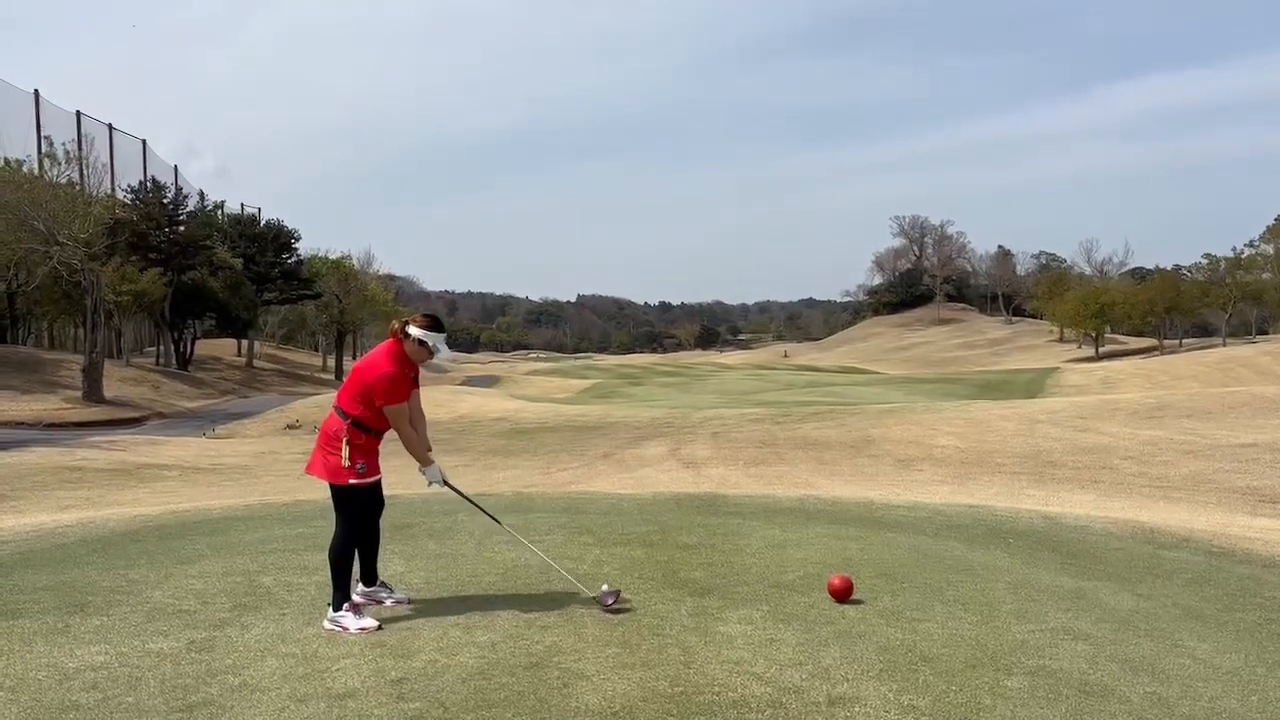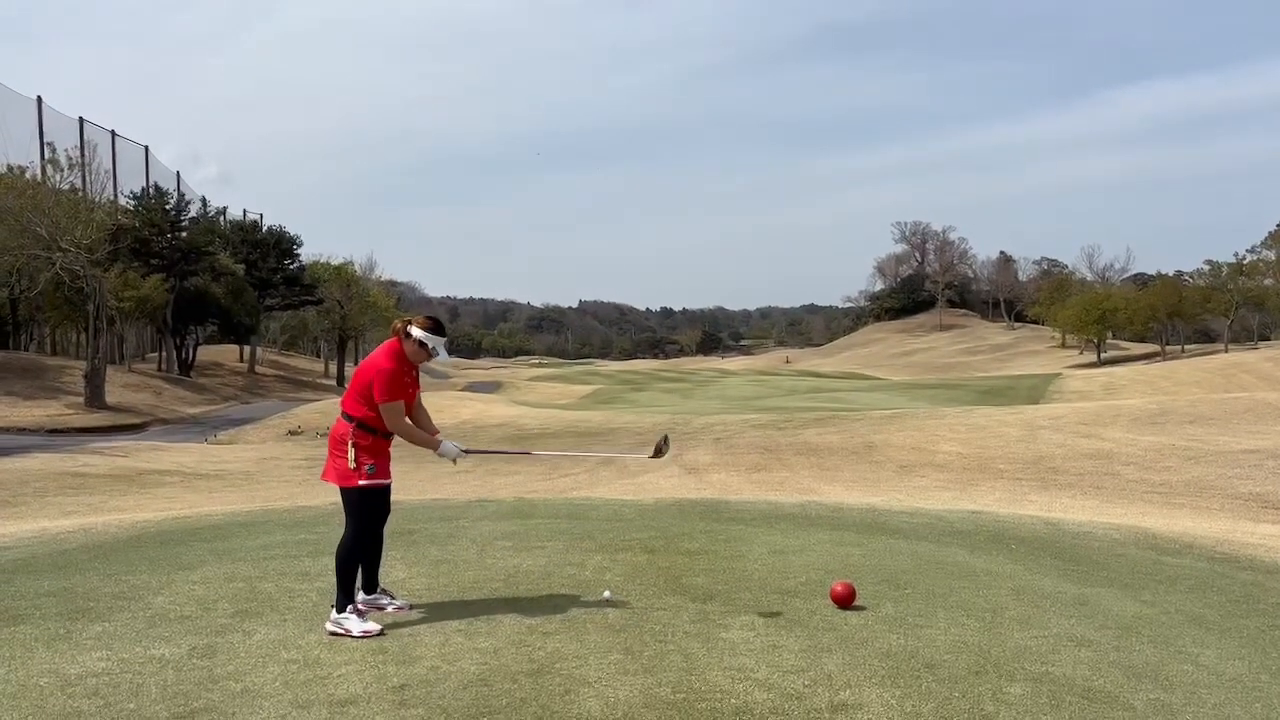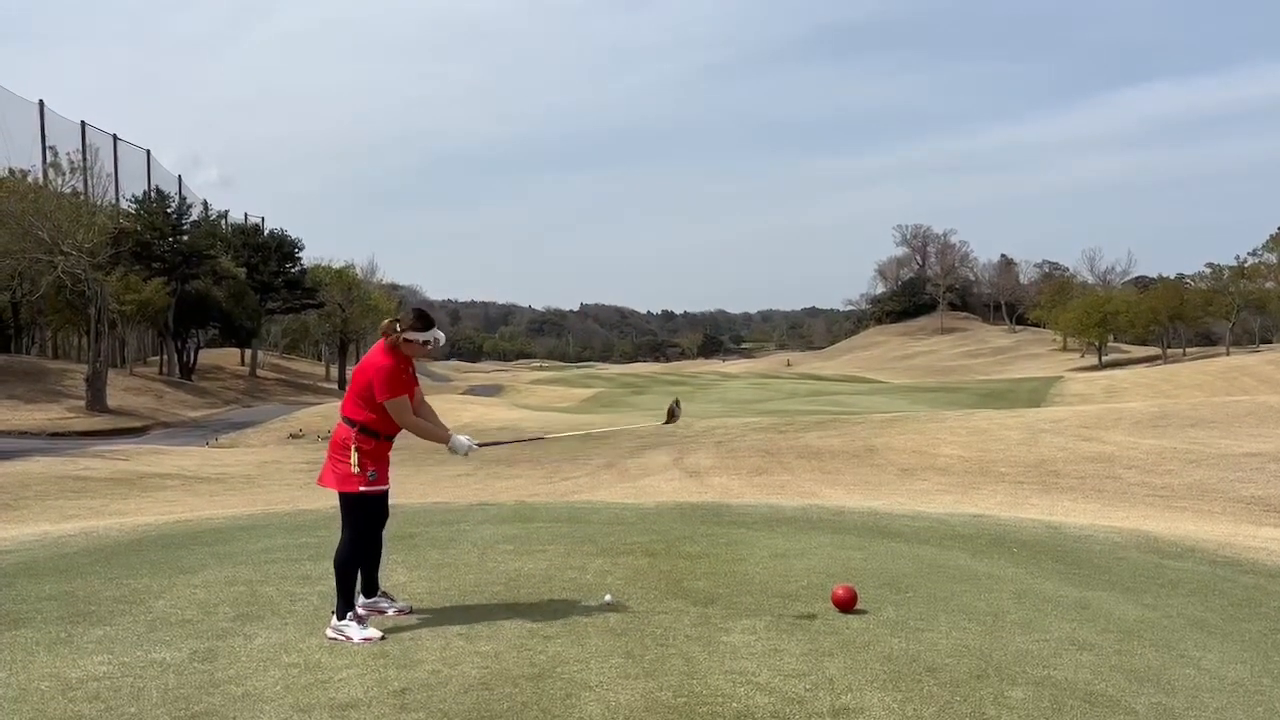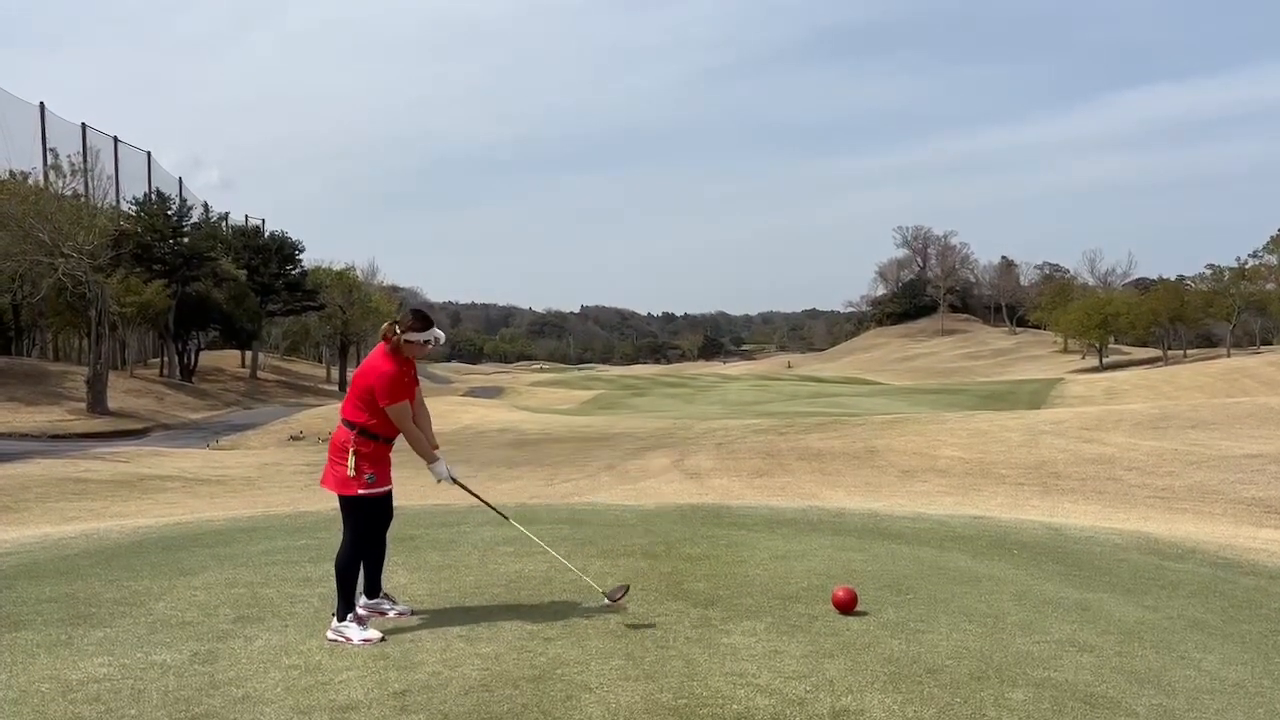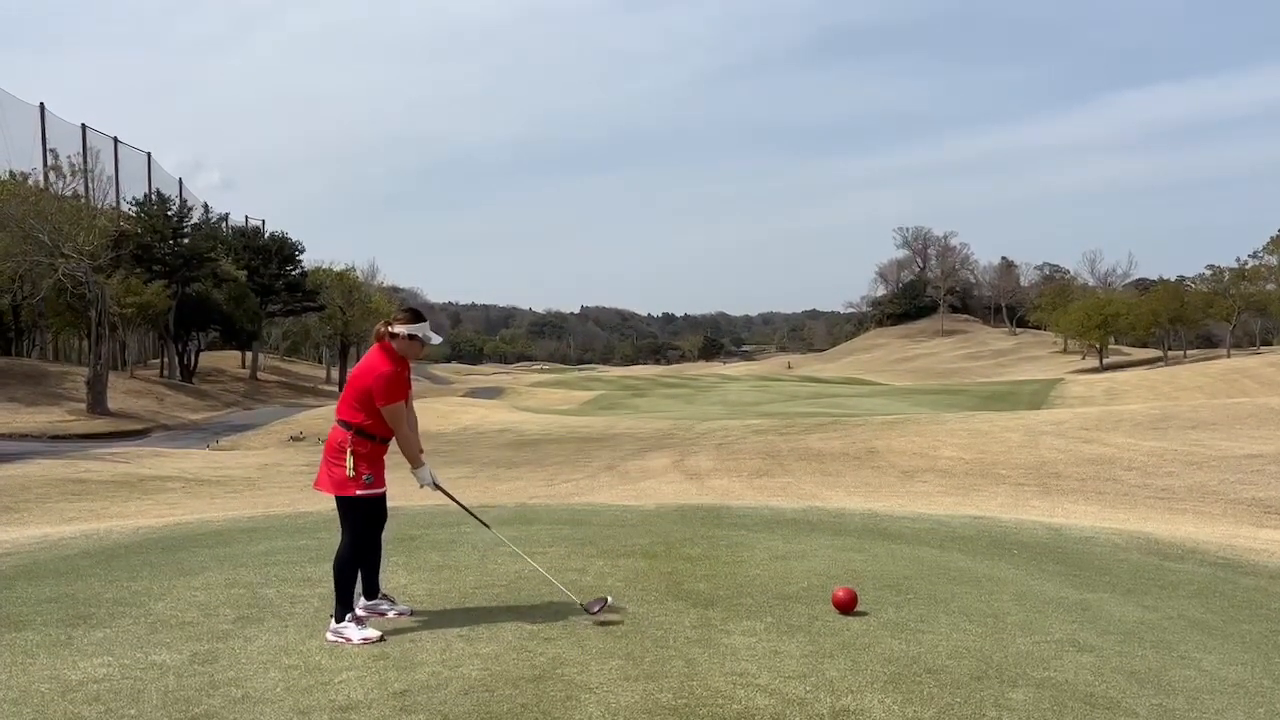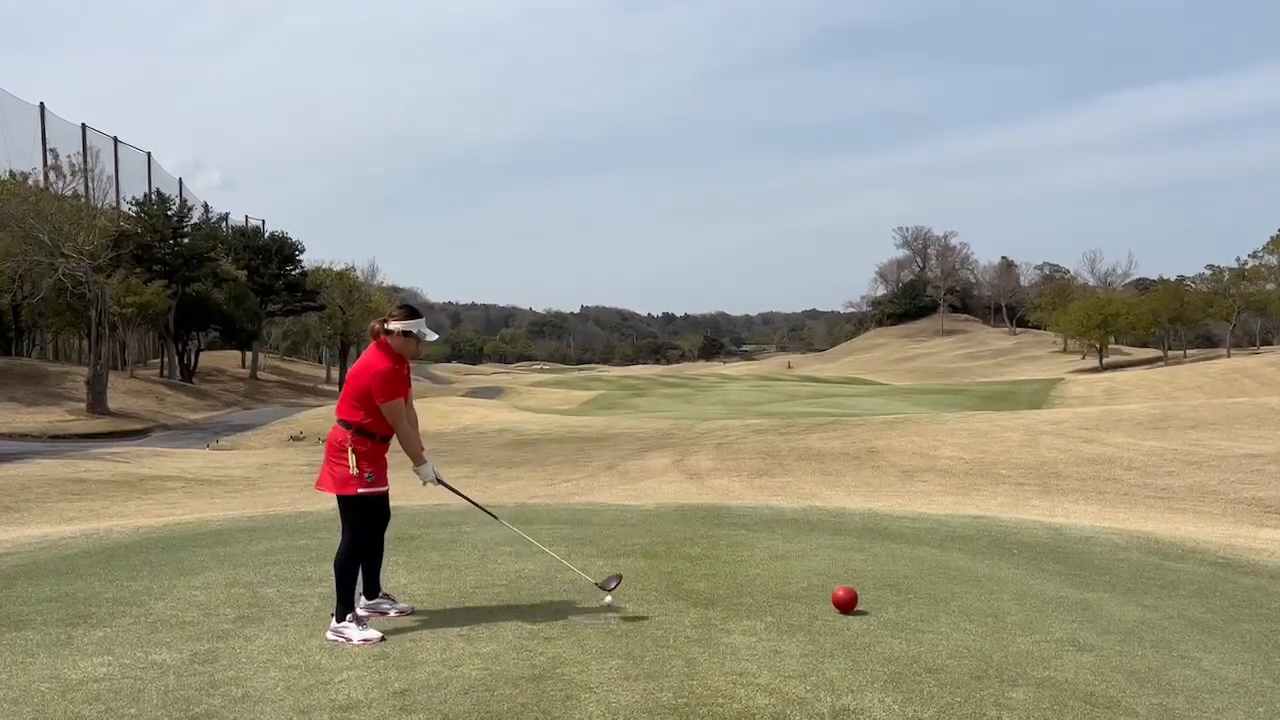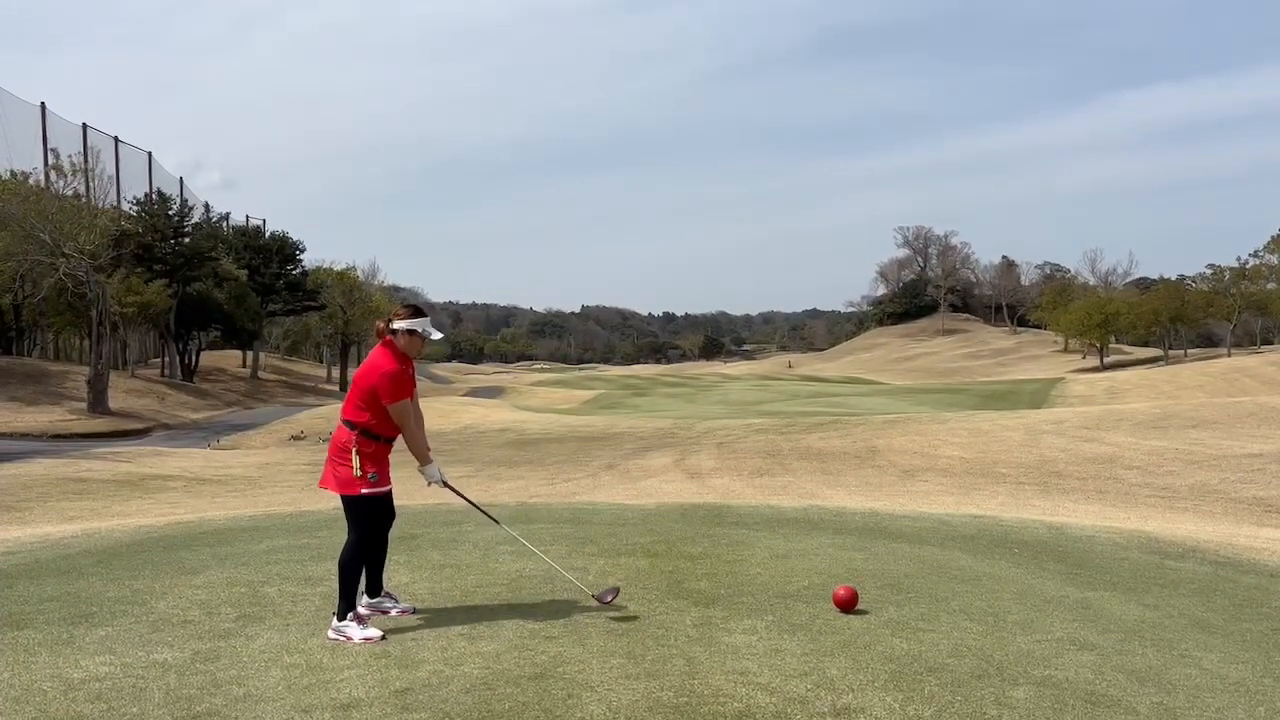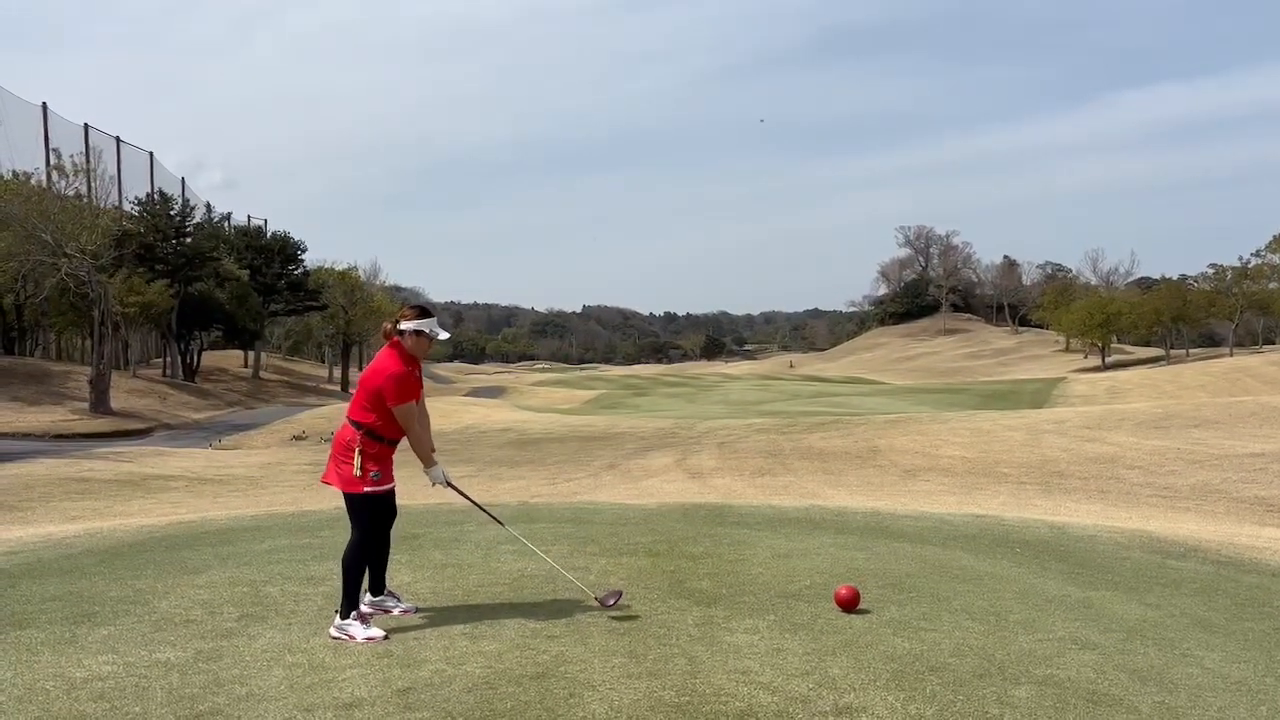
dt=0.4s
person 1, frame 1
left shoulder: (406, 359)
right shoulder: (387, 370)
left elbow: (415, 412)
right elbow: (402, 428)
left wrist: (428, 455)
right wrist: (427, 465)
left hip: (362, 441)
right hip: (345, 443)
left knee: (371, 513)
right knee: (349, 522)
left ankle: (369, 585)
right ankle: (338, 609)
person 1, frame 2
left shoulder: (406, 361)
right shoulder: (385, 367)
left elbow: (415, 408)
right elbow: (396, 424)
left wrist: (440, 439)
right wrist: (437, 446)
left hip: (373, 446)
right hip: (355, 447)
left knee: (377, 519)
right knee: (358, 525)
left ankle: (370, 592)
right ankle: (341, 611)
person 1, frame 3
left shoulder: (401, 358)
right shoulder: (384, 366)
left elbow: (420, 405)
right elbow: (407, 421)
left wrist: (450, 435)
right wrist: (449, 441)
left hip: (373, 449)
right hip: (356, 451)
left knee: (375, 524)
right knee: (355, 532)
left ankle: (370, 596)
right ankle: (342, 618)
person 1, frame 4
left shoulder: (402, 359)
right shoulder: (386, 371)
left elbow: (420, 409)
right elbow: (407, 427)
left wrist: (434, 450)
right wrist: (433, 462)
left hip: (373, 451)
right hip: (356, 453)
left knee: (379, 524)
right knee: (357, 533)
left ankle: (371, 597)
right ankle: (342, 620)
person 1, frame 5
left shoulder: (396, 360)
right shoulder: (384, 372)
left elbow: (409, 413)
right elbow: (401, 429)
left wrist: (420, 458)
right wrist: (418, 468)
left hip: (367, 452)
right hip: (352, 455)
left knee: (374, 525)
right knee: (355, 534)
left ankle: (370, 598)
right ankle: (342, 620)
person 1, frame 6
left shoulder: (396, 359)
right shoulder: (381, 369)
left elbow: (409, 411)
right elbow: (401, 426)
left wrist: (421, 456)
right wrist: (421, 464)
left hip: (369, 452)
right hip: (353, 455)
left knee: (377, 524)
right knee: (355, 533)
left ankle: (371, 598)
right ankle: (342, 620)
person 1, frame 7
left shoulder: (401, 359)
right shoulder: (387, 370)
left elbow: (415, 412)
right elbow: (407, 426)
left wrist: (427, 457)
right wrist: (427, 464)
left hip: (371, 452)
right hip: (356, 455)
left knee: (382, 522)
right knee: (361, 531)
left ankle: (373, 596)
right ankle: (343, 619)
person 1, frame 8
left shoulder: (408, 359)
right shoulder: (394, 371)
left elbow: (421, 412)
right elbow: (411, 428)
left wrist: (432, 458)
right wrist: (431, 466)
left hip: (376, 452)
right hip: (359, 454)
left knee: (384, 520)
right knee: (365, 531)
left ankle: (376, 595)
right ankle: (346, 617)
